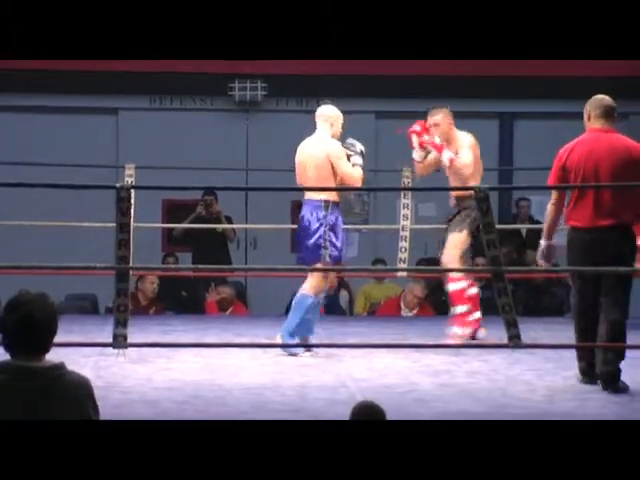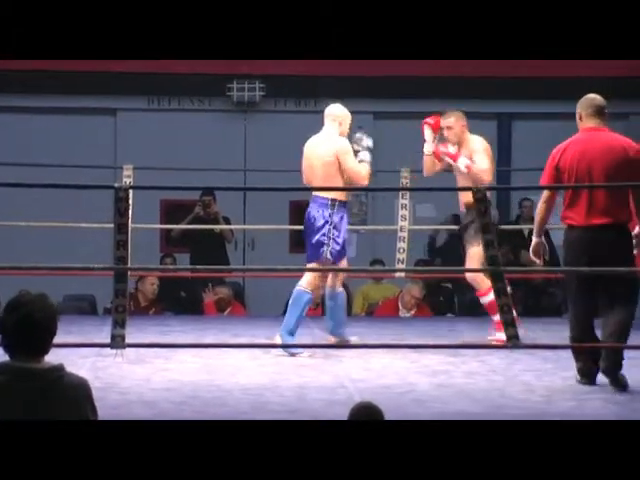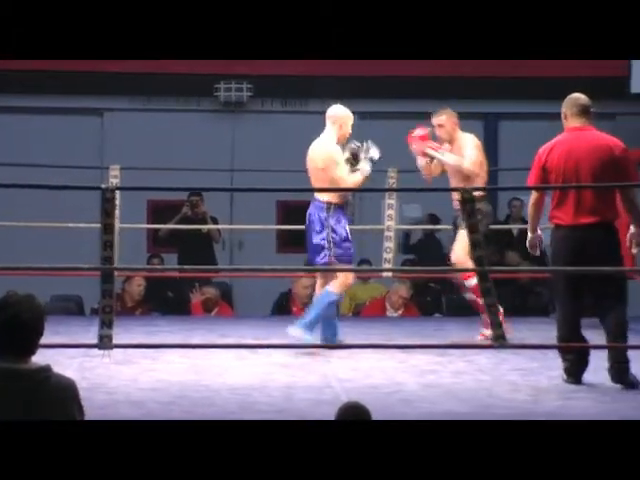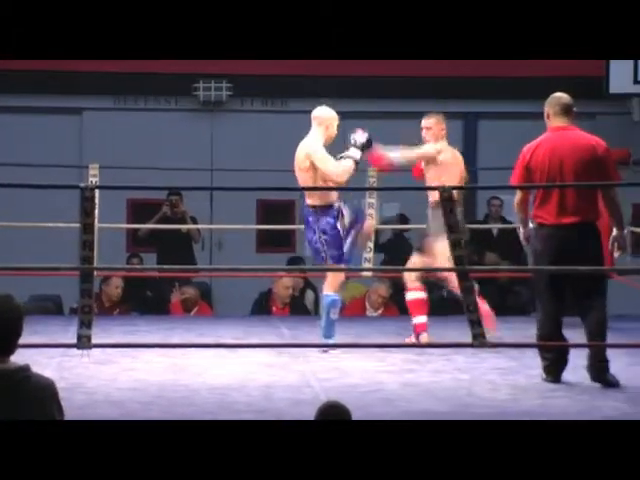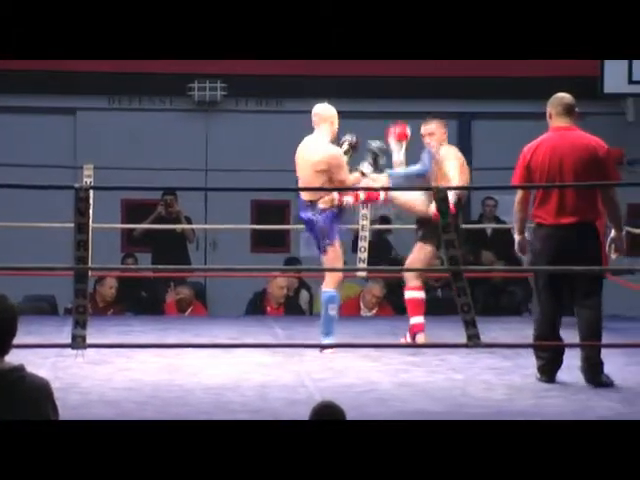
dt=0.2s
person 1, frame 1
left shoulder: (570, 150)
left elbow: (556, 200)
left wrist: (547, 239)
left hip: (581, 236)
left knee: (584, 305)
right knee: (614, 305)
left ankle: (588, 370)
right ankle: (609, 373)
person 1, frame 2
left shoulder: (563, 151)
left elbow: (547, 199)
left wrist: (537, 235)
left hip: (578, 235)
right hip: (615, 234)
left knee: (580, 306)
left ankle: (586, 369)
right ankle: (612, 365)
person 1, frame 3
left shoulder: (549, 150)
right shoulder: (613, 147)
left elbow: (536, 199)
left wrist: (533, 231)
left hip: (565, 235)
right hip: (602, 233)
left knee: (568, 306)
right knee: (613, 303)
left ankle: (572, 369)
person 1, frame 4
left shoulder: (532, 150)
right shoulder: (596, 146)
left elbow: (520, 199)
right elbow: (609, 194)
left wrist: (525, 227)
right wrist: (619, 229)
left hip: (547, 234)
right hip: (584, 233)
left knee: (550, 305)
right knee: (593, 302)
left ankle: (551, 368)
right ankle: (599, 368)
person 1, frame 5
left shoulder: (533, 149)
right shoulder: (596, 147)
left elbow: (521, 198)
right elbow: (608, 195)
left wrist: (520, 233)
right wrist: (618, 231)
left hip: (546, 234)
right hip: (584, 233)
left knee: (548, 305)
right knee: (588, 303)
left ankle: (546, 368)
right ankle: (592, 369)
person 2, frame 1
left shoulder: (303, 147)
right shoulder: (332, 146)
right elbow: (354, 182)
right wrist: (357, 159)
left hip: (309, 210)
right hip: (325, 213)
left knee: (329, 273)
right knee: (318, 278)
left ankle: (302, 333)
right ankle: (287, 335)
person 2, frame 2
left shoulder: (310, 144)
right shoulder: (339, 144)
right elbow: (361, 179)
right wrist: (364, 153)
left hip: (318, 208)
right hip: (331, 212)
left knee: (338, 269)
right knee: (314, 275)
left ankle: (337, 331)
right ankle: (286, 334)
person 2, frame 3
left shoulder: (318, 146)
right shoulder: (331, 150)
right elbow: (347, 185)
left wrist: (348, 158)
right wrist: (367, 163)
left hip: (321, 213)
right hip: (329, 215)
left knee: (327, 277)
right knee: (345, 278)
left ankle: (330, 336)
right ankle: (303, 327)
person 2, frame 4
left shoulder: (308, 147)
right shoulder: (313, 149)
right elbow: (337, 177)
left wrist: (351, 155)
right wrist: (355, 150)
left hip: (330, 210)
right hip: (324, 216)
left knee: (366, 229)
right knee: (335, 278)
right ankle: (326, 339)
person 2, frame 5
left shoulder: (309, 143)
right shoulder: (327, 152)
right elbow: (349, 183)
left wrist: (344, 150)
right wrist: (367, 166)
left hip: (320, 204)
right hip: (320, 212)
right knee: (333, 276)
right ankle: (327, 337)
person 3, frame 1
left shoulder: (465, 140)
right shoulder: (442, 144)
left elbow: (466, 171)
right elbow: (420, 172)
left wrist: (441, 150)
right wrist: (418, 147)
left hip: (468, 206)
right hip: (458, 206)
left knee: (450, 260)
right knee: (455, 263)
left ankle: (461, 320)
right ankle: (475, 322)
person 3, frame 2
left shoulder: (477, 144)
right shoulder: (453, 149)
left elbow: (485, 177)
right elbow: (428, 171)
left wrist: (458, 159)
right wrist: (429, 140)
left hip: (481, 214)
right hip: (467, 215)
left knee: (473, 273)
right knee: (480, 274)
left ankle: (505, 326)
person 3, frame 3
left shoulder: (469, 141)
right shoulder: (449, 149)
left elbow: (470, 169)
right elbow: (428, 174)
left wrist: (437, 151)
right wrist: (421, 154)
left hip: (477, 208)
right hip: (463, 211)
left knee: (459, 258)
right knee: (463, 261)
left ankle: (490, 311)
right ankle: (493, 320)
person 3, frame 4
left shoulder: (437, 148)
right shoulder: (454, 156)
left elbow: (411, 154)
left wrist: (386, 157)
right wrist: (426, 175)
left hip: (443, 216)
right hip: (440, 219)
left knee: (446, 270)
right knee: (410, 275)
left ankle: (482, 313)
right ankle: (420, 332)
person 3, frame 5
left shoulder: (448, 154)
right shoulder: (431, 157)
left elbow: (457, 183)
right elbow: (403, 175)
left wrist: (447, 202)
right wrist: (397, 147)
right hip: (436, 214)
right knee: (411, 271)
right ankle: (416, 332)
